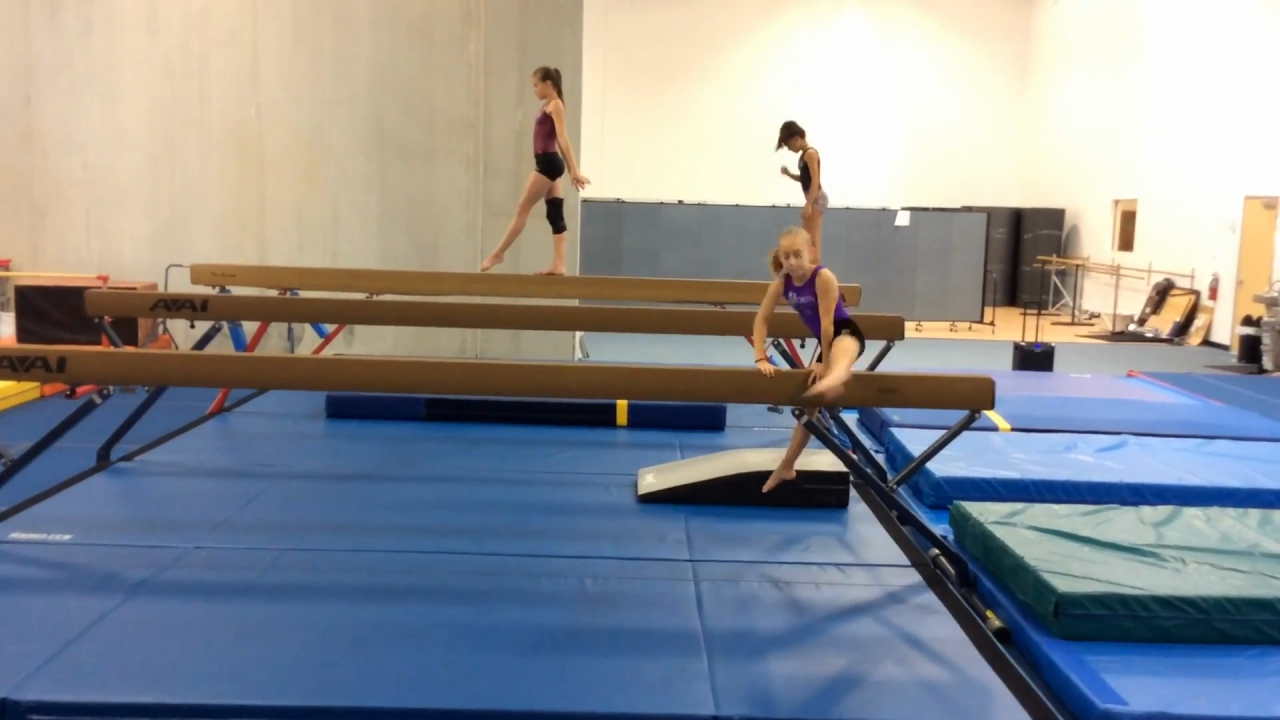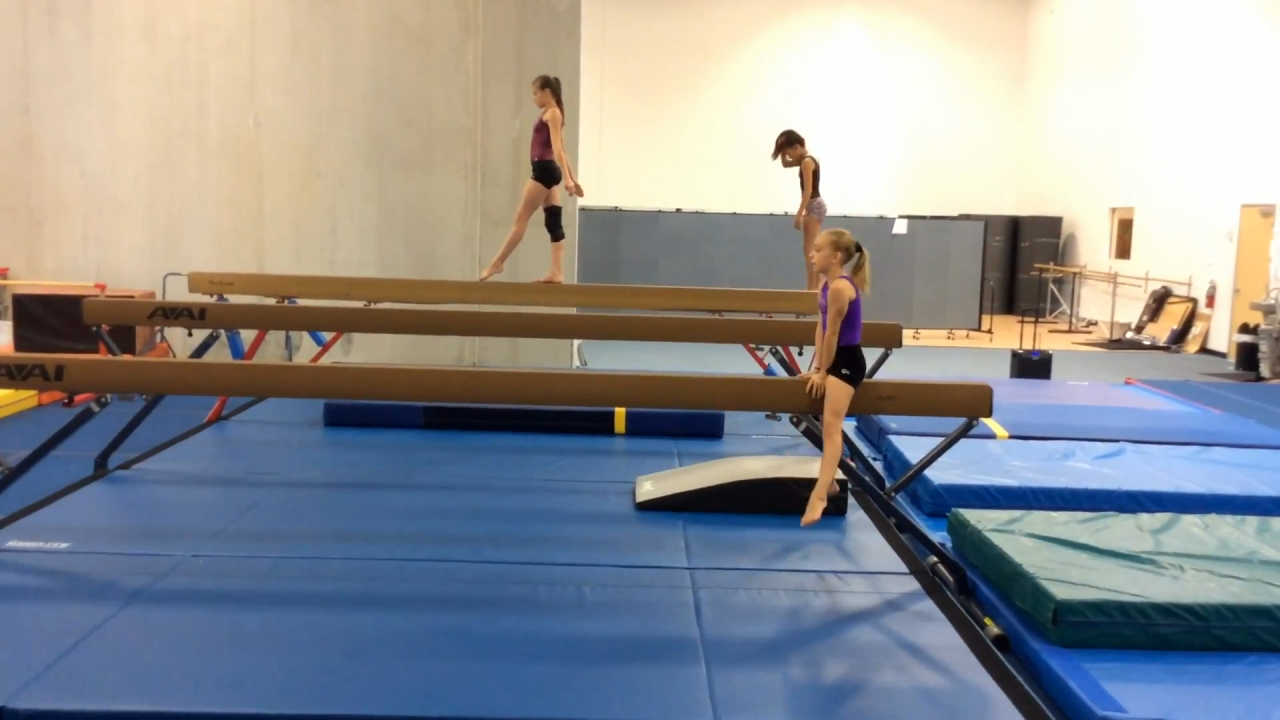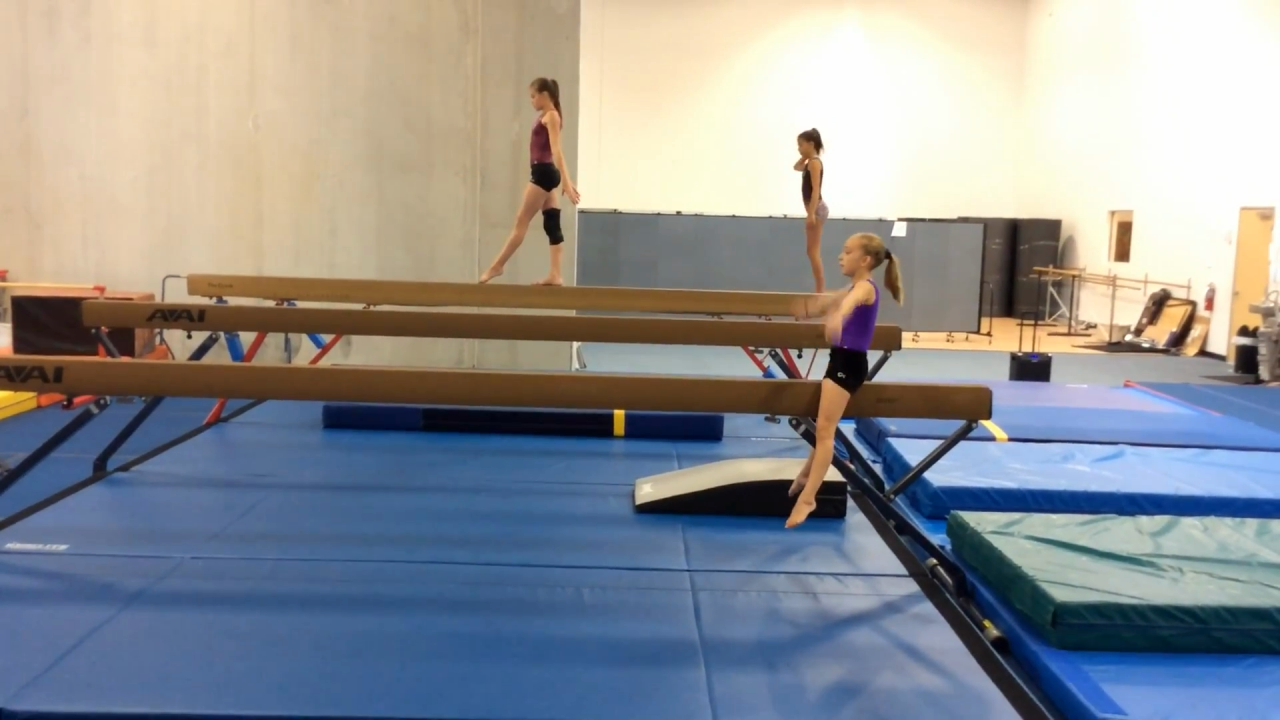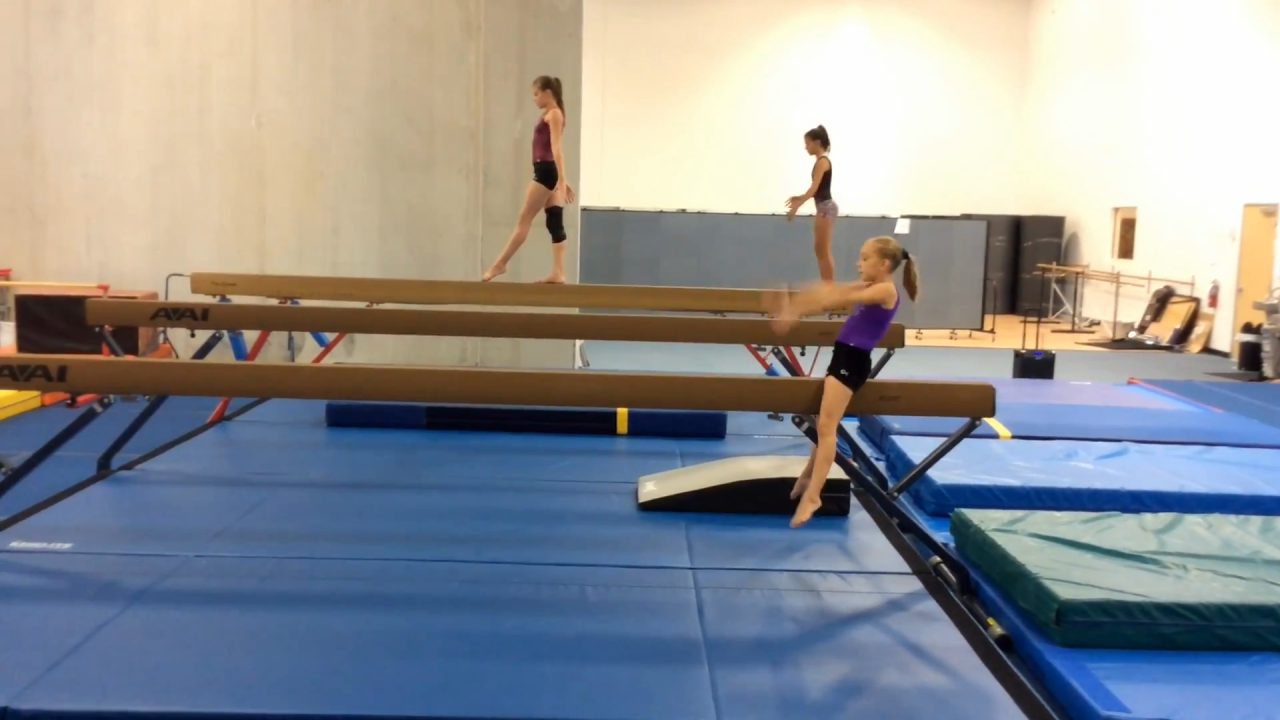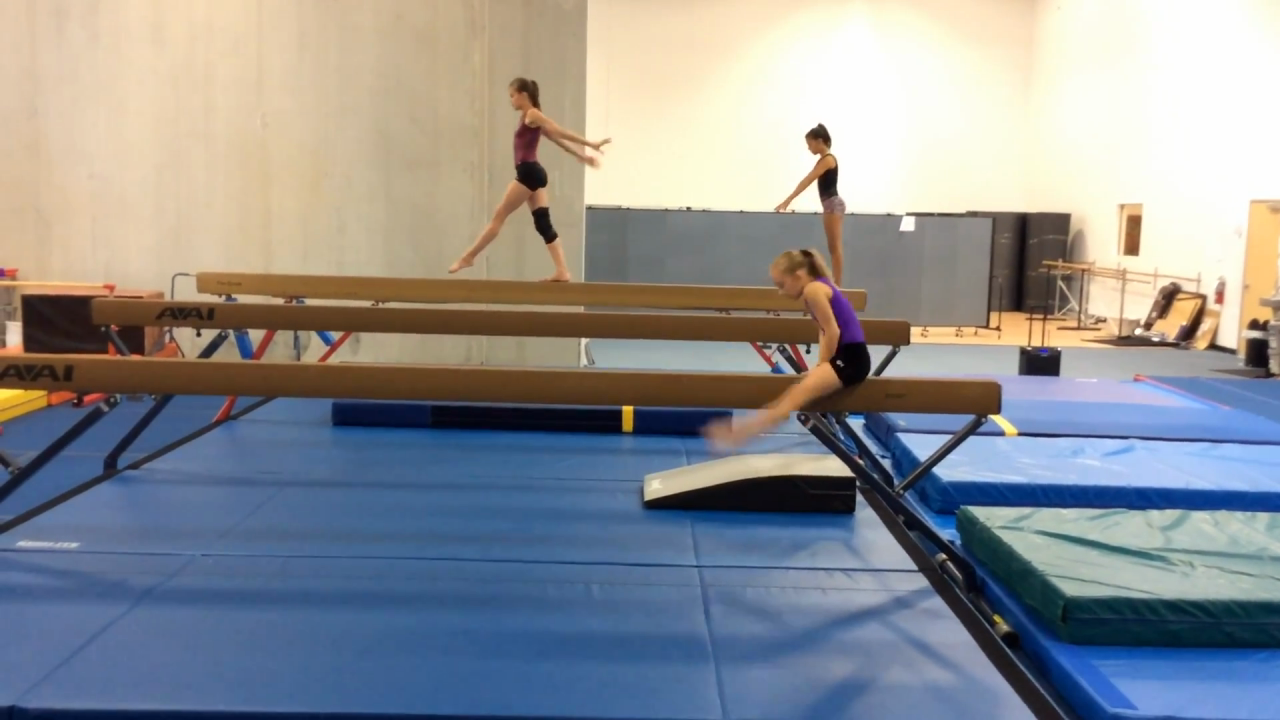
dt=0.7s
person 1, frame 1
left shoulder: (824, 277)
right shoulder: (782, 283)
left elbow: (828, 322)
right elbow: (761, 320)
left wrist: (824, 363)
right wrist: (761, 358)
left hip: (845, 334)
right hip: (826, 342)
left knee: (840, 353)
left ankle: (832, 381)
right ankle: (786, 467)
person 1, frame 2
left shoulder: (840, 287)
right shoulder: (827, 285)
left elbow: (831, 333)
left wrist: (821, 371)
right wrist: (816, 367)
left hip: (846, 360)
right hip: (834, 359)
left knee: (831, 424)
right knee: (830, 424)
left ankle: (819, 495)
right ankle: (829, 482)
person 1, frame 3
left shoulder: (865, 288)
right shoulder: (854, 288)
left elbow: (847, 302)
right elbow: (835, 299)
left wrist: (836, 317)
right wrist: (813, 304)
left hip: (849, 363)
right hip: (840, 361)
left knee: (825, 428)
right knee: (825, 427)
left ankle: (807, 497)
right ankle: (807, 474)
person 1, frame 4
left shoulder: (885, 291)
right shoulder: (868, 287)
left elbow: (841, 299)
right elbow: (830, 291)
left wrist: (796, 310)
right wrist: (794, 302)
left hip: (853, 362)
right hip: (843, 358)
left knee: (826, 427)
right knee: (824, 425)
left ankle: (811, 496)
right ankle: (807, 477)
person 1, frame 5
left shoulder: (813, 289)
right shoulder: (821, 287)
left elbow: (832, 332)
left wrist: (823, 364)
right wrist: (823, 366)
left hip: (850, 359)
right hip: (846, 358)
left knee: (795, 395)
left ankle: (739, 432)
person 2, frame 1
left shoulder: (555, 105)
right shoulder: (548, 106)
left elbow: (563, 139)
left wrist: (575, 170)
right wrist: (572, 170)
left hip: (548, 162)
right hip: (548, 163)
left knee: (523, 208)
right knee: (555, 214)
left ankle: (498, 253)
right ankle: (558, 264)
person 2, frame 2
left shoulder: (552, 113)
right shoulder: (547, 114)
left elbow: (557, 148)
right elbow: (560, 149)
left wrist: (567, 178)
right wrist: (571, 178)
left hip: (544, 170)
right hip: (546, 170)
left knee: (521, 218)
right knee: (553, 223)
left ankle: (497, 263)
right ankle: (556, 272)
person 2, frame 3
left shoulder: (551, 116)
right shoulder: (545, 117)
left elbow: (556, 150)
left wrist: (565, 182)
right wrist: (566, 181)
left hip: (544, 172)
right hip: (544, 173)
left knee: (521, 221)
right knee: (552, 225)
left ankle: (497, 266)
right ankle: (555, 275)
person 2, frame 4
left shoulder: (554, 114)
right shoulder: (548, 115)
left elbow: (556, 148)
left wrist: (562, 179)
right wrist: (562, 180)
left hip: (547, 171)
right hip: (547, 172)
left knee: (524, 219)
right knee: (554, 223)
left ankle: (500, 264)
right ankle: (558, 273)
person 2, frame 5
left shoulder: (532, 115)
right shoulder: (529, 118)
left elbow: (560, 133)
right elbow: (557, 139)
left wrist: (590, 144)
right wrist: (581, 156)
left hip: (528, 173)
right hip: (533, 173)
left knee: (498, 216)
right knee: (543, 224)
left ankle: (468, 257)
right ankle: (562, 271)
